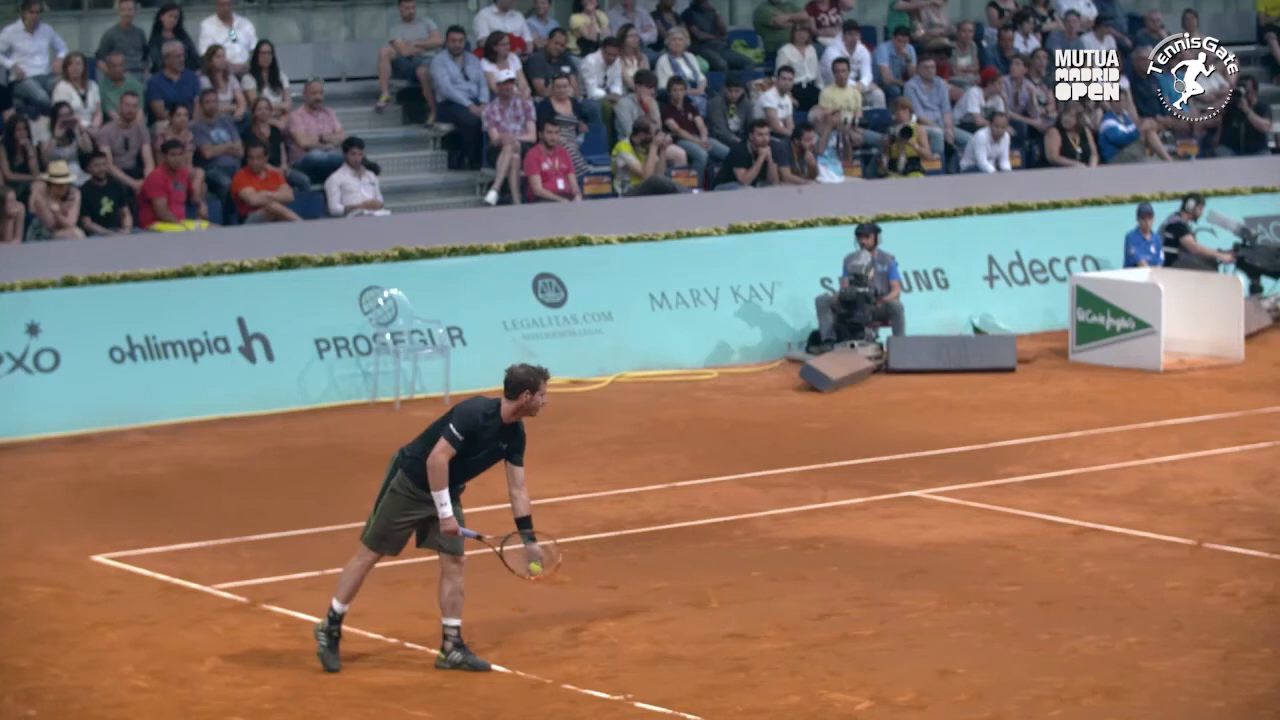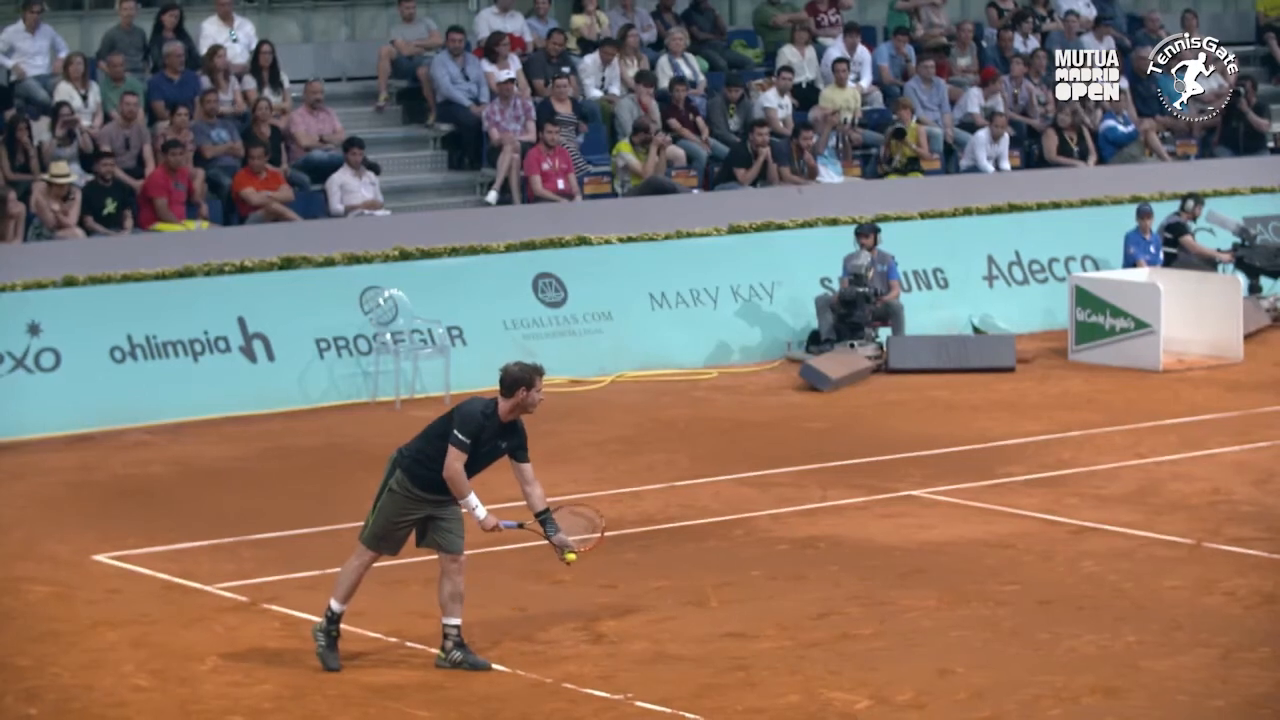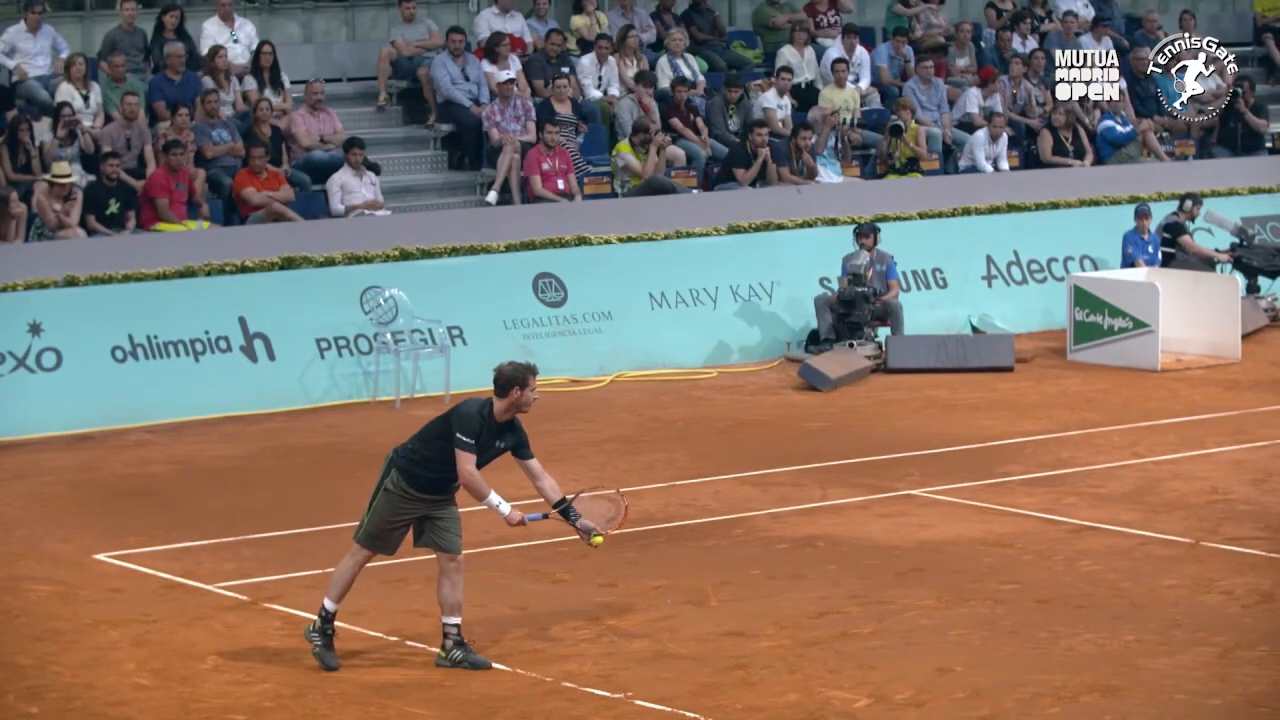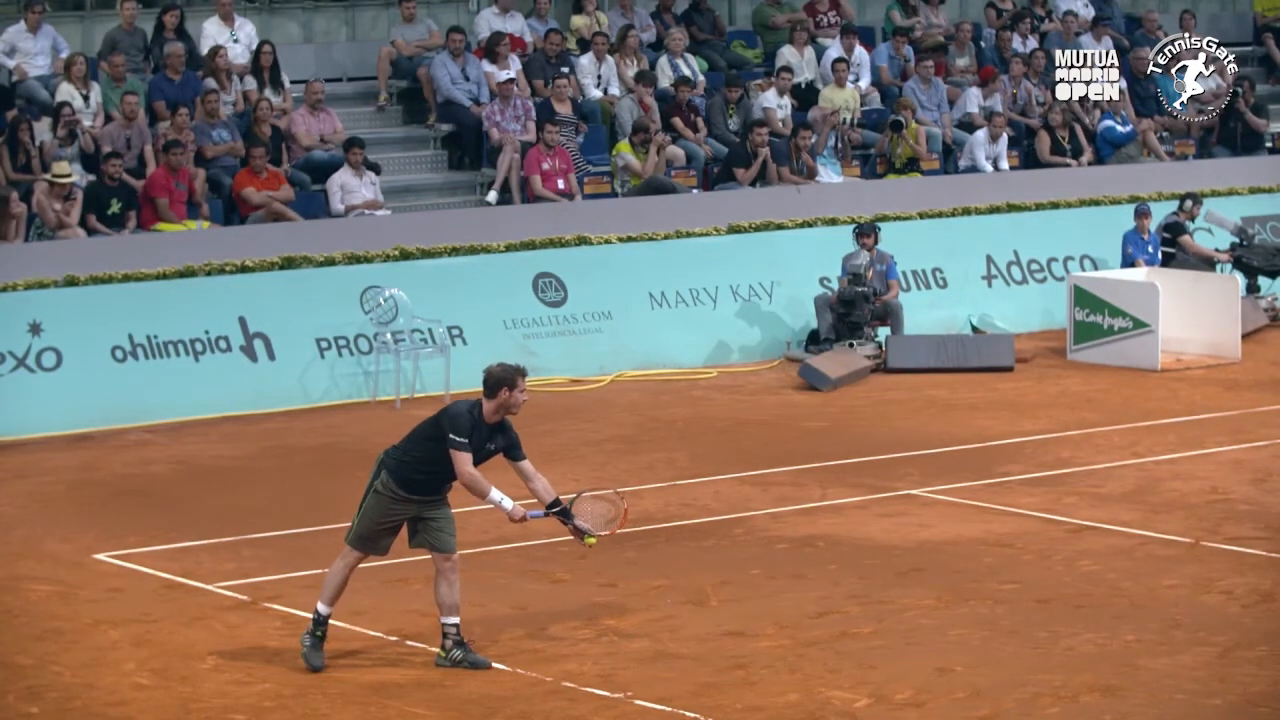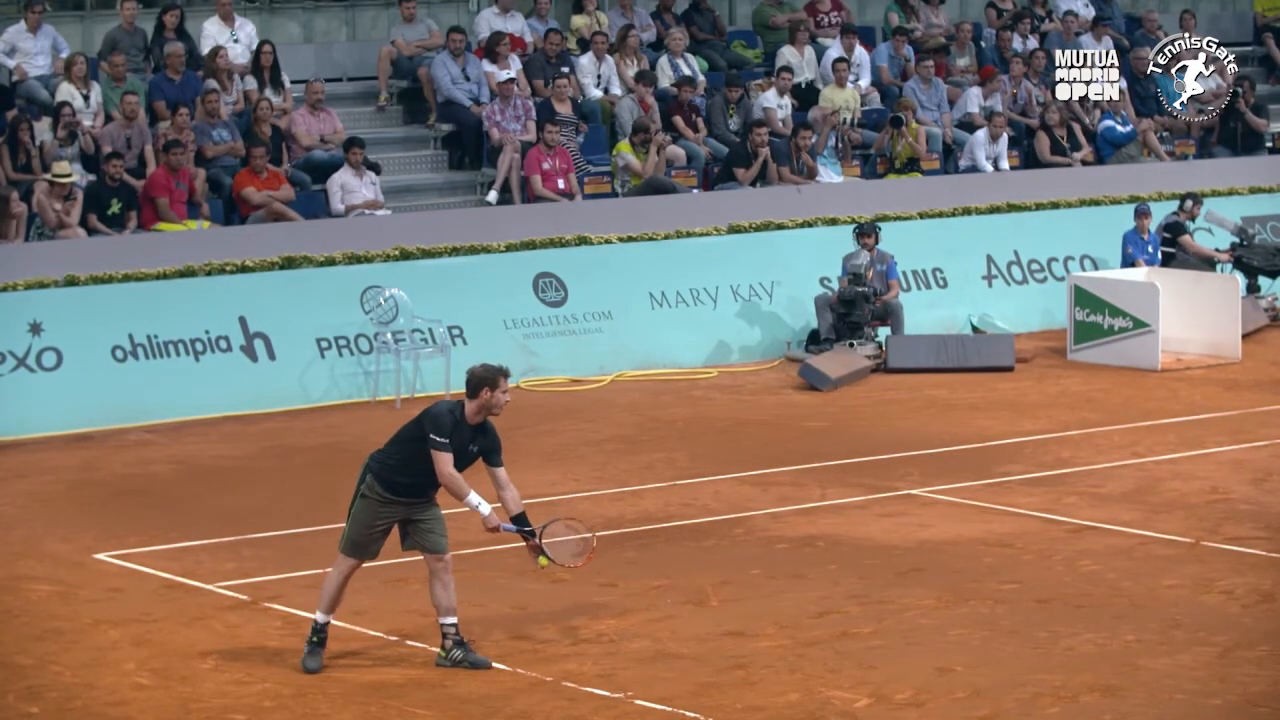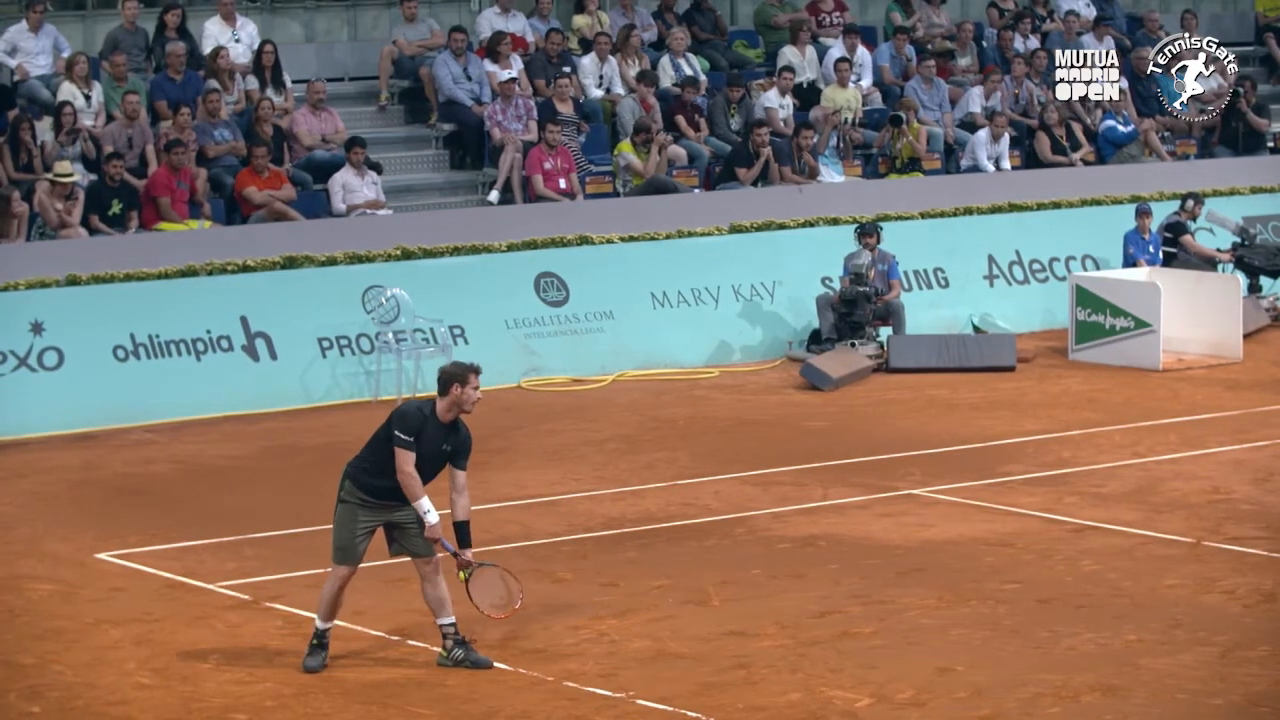
dt=0.7s
person 1, frame 1
left shoulder: (515, 433)
right shoulder: (474, 413)
left elbow: (518, 489)
right elbow: (436, 459)
left wrist: (529, 540)
right wrist: (446, 514)
left hip: (447, 491)
right hip: (410, 482)
left knee: (455, 562)
right knee: (369, 554)
left ankle: (451, 646)
right ankle: (330, 628)
person 1, frame 2
left shoulder: (515, 432)
right shoulder: (473, 413)
left elbow: (530, 485)
right elbow: (451, 470)
left wrist: (551, 530)
right wrist: (480, 513)
left hip: (444, 495)
right hip: (407, 483)
left knee: (454, 562)
right knee: (367, 554)
left ankle: (451, 645)
right ankle: (328, 628)
person 1, frame 3
left shoulder: (512, 431)
right shoulder: (470, 414)
left elbow: (541, 478)
right elbow: (467, 475)
left wrist: (573, 517)
right wrist: (505, 510)
left hip: (440, 494)
right hip: (402, 483)
left knee: (453, 561)
right knee: (362, 553)
left ankle: (452, 645)
right ankle: (322, 627)
person 1, frame 4
left shoulder: (503, 433)
right shoulder: (459, 415)
left elbow: (534, 480)
right elbow: (465, 475)
left wrist: (568, 518)
right wrist: (507, 505)
left hip: (432, 495)
right hip: (393, 485)
left knee: (448, 561)
right knee: (353, 556)
left ankle: (451, 644)
right ankle: (316, 631)
person 1, frame 5
left shoulder: (487, 435)
right shoulder: (442, 415)
left elbow: (505, 488)
right elbow: (446, 475)
left wrist: (528, 533)
right wrist: (484, 510)
left hip: (421, 498)
right hip: (380, 490)
left knee: (441, 561)
right knee: (348, 563)
left ankle: (451, 645)
right ankle: (316, 638)
person 1, frame 6
left shoulder: (460, 436)
right shoulder: (411, 414)
left elbow: (460, 492)
right elbow: (405, 472)
left wrist: (464, 544)
right wrist: (430, 517)
left hip: (403, 501)
right hip: (361, 496)
left knee: (430, 564)
right knee: (343, 572)
left ankle: (452, 644)
right ankle: (319, 641)
